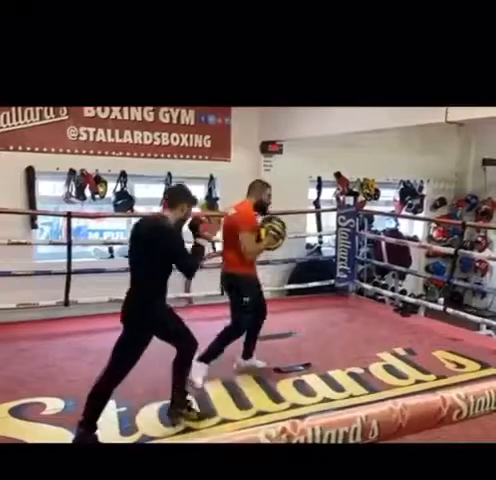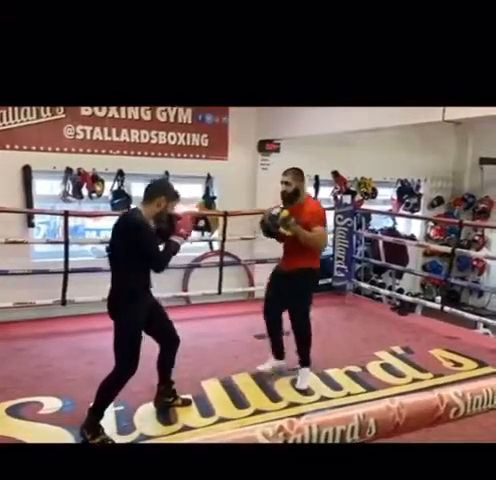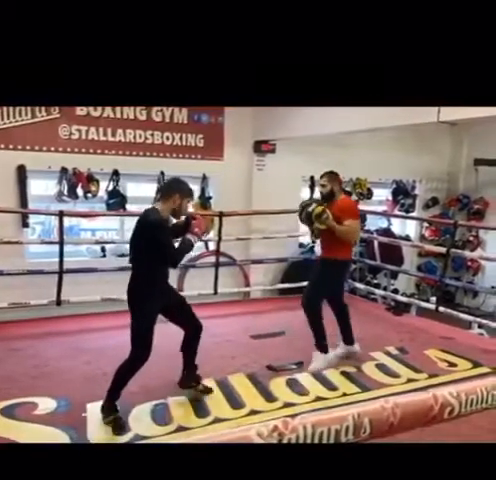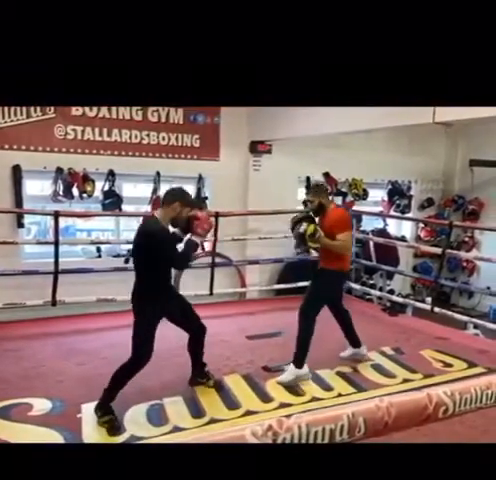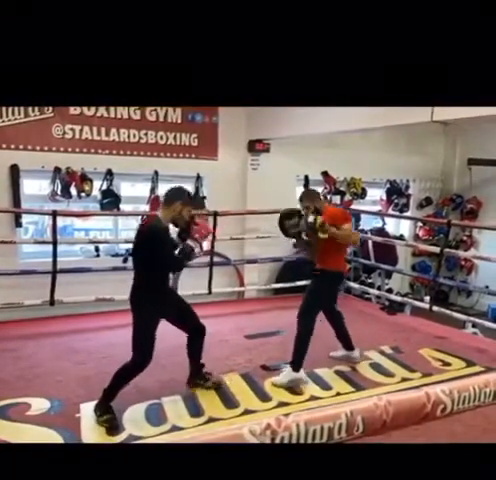
dt=1s
person 1, frame 1
left shoulder: (146, 224)
right shoulder: (166, 230)
right elbow: (189, 269)
left wrist: (191, 231)
right wrist: (202, 239)
left hip: (153, 305)
right hip: (141, 310)
left knee: (188, 344)
right knee: (115, 372)
left ankle: (178, 403)
right ankle: (85, 432)
person 1, frame 2
left shoulder: (141, 221)
right shoulder: (133, 223)
left elbow: (152, 252)
right elbow: (158, 263)
left wrist: (170, 232)
right wrist: (178, 237)
left hip: (141, 297)
right hip: (126, 302)
left knee: (170, 340)
right knee: (126, 367)
left ankle: (165, 394)
right ankle: (91, 425)
person 1, frame 3
left shoulder: (159, 219)
right shoulder: (152, 221)
left elbow: (170, 234)
right elbow: (173, 258)
left wrist: (187, 225)
right wrist: (193, 236)
left hip: (161, 288)
right hip: (143, 294)
left knee: (194, 326)
right knee: (140, 354)
left ankle: (189, 377)
right ankle: (109, 406)
person 1, frame 4
left shoulder: (159, 225)
right shoulder: (152, 230)
left elbow: (172, 241)
right elbow: (179, 262)
left wrist: (189, 227)
right wrist: (197, 236)
left hip: (166, 293)
right hip: (147, 300)
left knee: (198, 329)
right knee: (140, 357)
left ankle: (199, 374)
right ankle: (104, 405)
person 1, frame 5
left shoulder: (161, 226)
right shoulder: (153, 229)
left elbow: (170, 252)
right elbow: (174, 264)
left wrist: (185, 237)
right wrist: (193, 242)
left hip: (164, 293)
right hip: (145, 300)
left knee: (197, 329)
right knee: (141, 358)
left ankle: (197, 376)
right ankle: (103, 404)
person 2, frame 1
left shoulder: (238, 211)
right shoulder: (247, 215)
right elbow: (249, 253)
left wrist: (263, 239)
right wrist: (268, 240)
left hip: (243, 274)
right hip: (238, 275)
left knee: (259, 313)
right knee: (240, 325)
left ankle: (246, 358)
right ankle: (200, 363)
person 2, frame 2
left shoulder: (312, 209)
right shoulder: (287, 207)
left elbow: (320, 243)
left wrist: (294, 228)
right wrist: (275, 228)
left hip: (305, 271)
right hip: (284, 268)
left knee: (299, 319)
right knee: (270, 311)
left ankle: (304, 368)
right ankle: (278, 358)
person 2, frame 3
left shoulder: (346, 205)
right shoulder: (330, 205)
left elbow: (352, 236)
left wrist: (330, 224)
right wrist: (319, 223)
left hip: (336, 261)
right hip: (328, 259)
left knee: (309, 301)
right knee: (336, 301)
left ankle: (323, 352)
right ankle: (349, 344)
person 2, frame 4
left shoulder: (339, 216)
right shoulder: (324, 215)
left elbow: (346, 248)
left wrist: (321, 240)
right wrist: (311, 237)
left hip: (333, 272)
right hip: (329, 270)
left knee: (307, 312)
right knee: (337, 308)
left ankle: (298, 367)
right ankle: (357, 348)
person 2, frame 5
left shoulder: (336, 214)
right shoulder: (314, 220)
left elbow: (354, 239)
right elbow: (312, 249)
left wrist: (329, 231)
left hip: (331, 272)
right hip: (325, 270)
left knee: (306, 315)
right knee: (330, 310)
left ankle: (295, 371)
right ankle: (350, 350)
